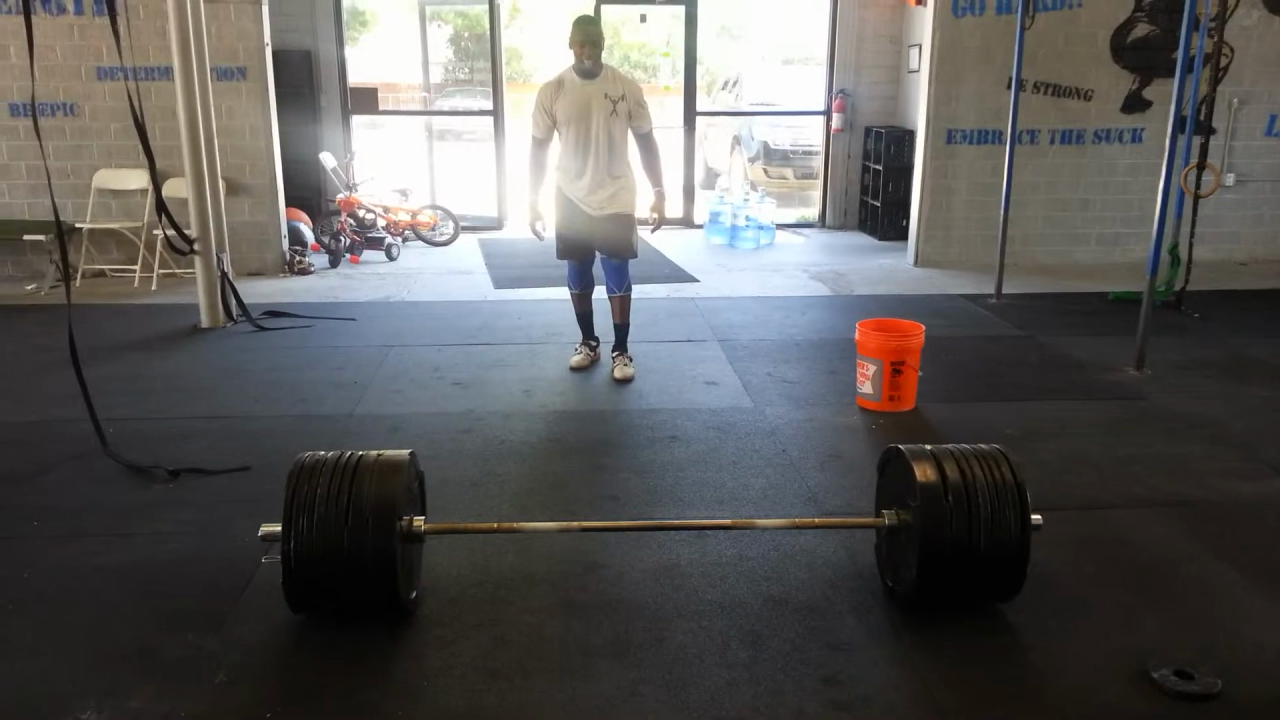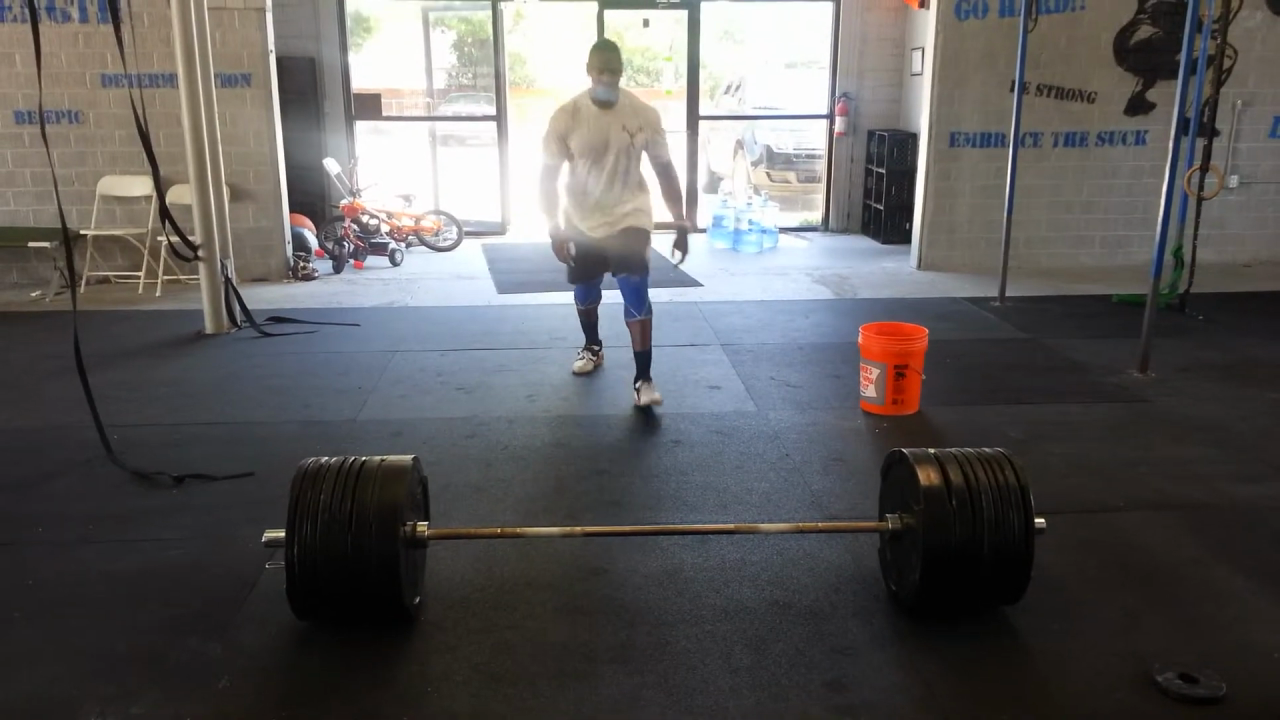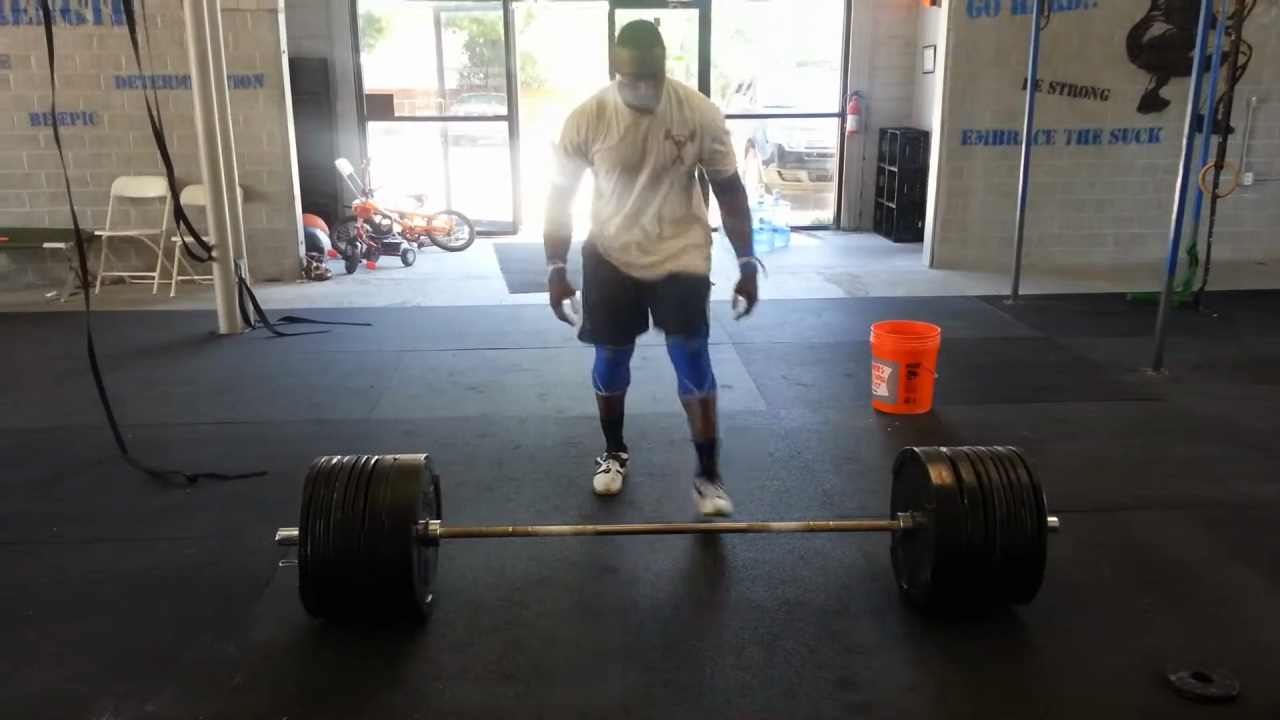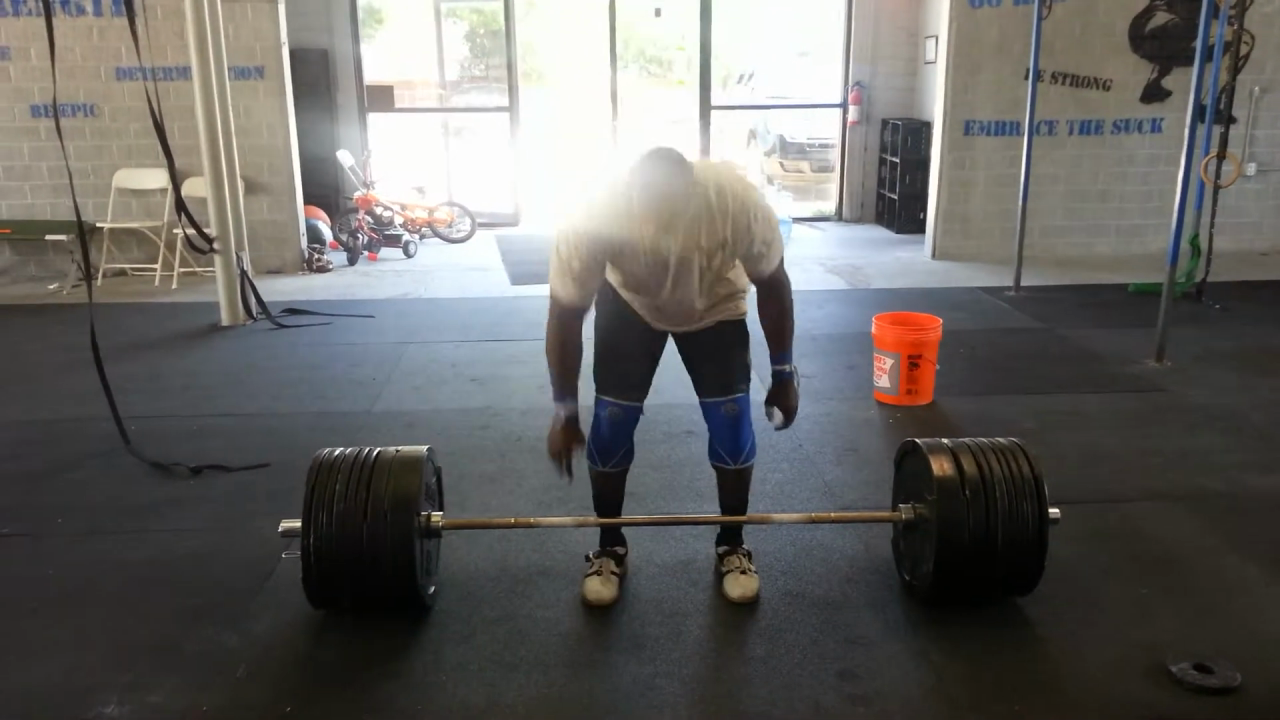
dt=1s
person 1, frame 1
left shoulder: (627, 87)
right shoulder: (552, 91)
left elbow: (646, 142)
right elbow: (539, 148)
left wrist: (658, 194)
right wrist: (534, 202)
left hip: (617, 199)
right hip: (571, 199)
left knee: (617, 274)
right knee: (578, 273)
left ankle: (621, 350)
right ankle: (588, 342)
person 1, frame 2
left shoulder: (644, 115)
right shoulder: (566, 117)
left elbow: (664, 170)
right elbow: (549, 176)
left wrist: (680, 223)
right wrist: (555, 227)
left hip: (630, 216)
right hip: (582, 219)
left knee: (634, 289)
right knee: (585, 291)
left ankle: (643, 378)
right ankle: (593, 346)
person 1, frame 3
left shoulder: (700, 113)
right shoulder: (587, 118)
left elbow: (729, 188)
right elbow: (561, 194)
left wrist: (746, 263)
right wrist: (556, 268)
left hip: (680, 251)
right hip: (611, 254)
left knee: (692, 357)
right knee: (610, 357)
left ankle: (708, 478)
right ankle: (615, 452)
person 1, frame 4
left shoulder: (740, 203)
right shoulder: (595, 223)
left elbow: (772, 284)
right elbow: (564, 317)
left wrist: (783, 373)
right wrist: (564, 409)
left hip: (716, 309)
right hip: (628, 305)
left knee: (732, 422)
right knee: (612, 421)
left ankle: (732, 548)
right ankle: (609, 549)
